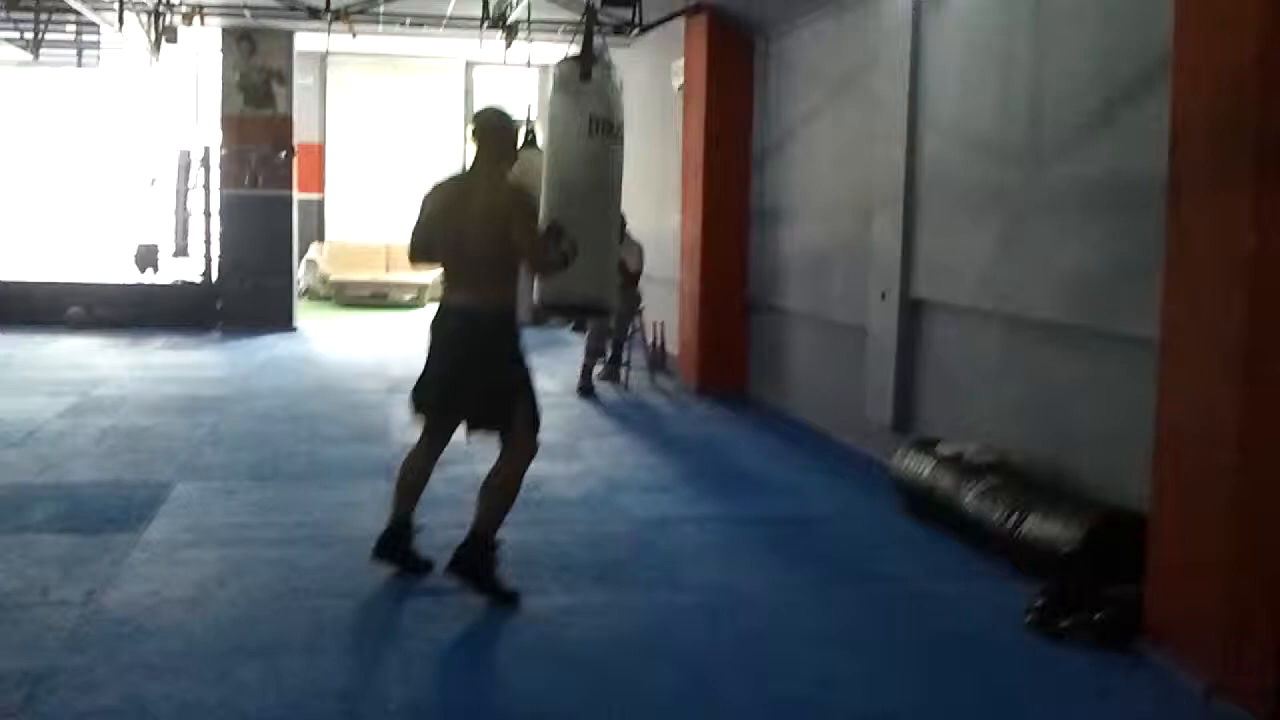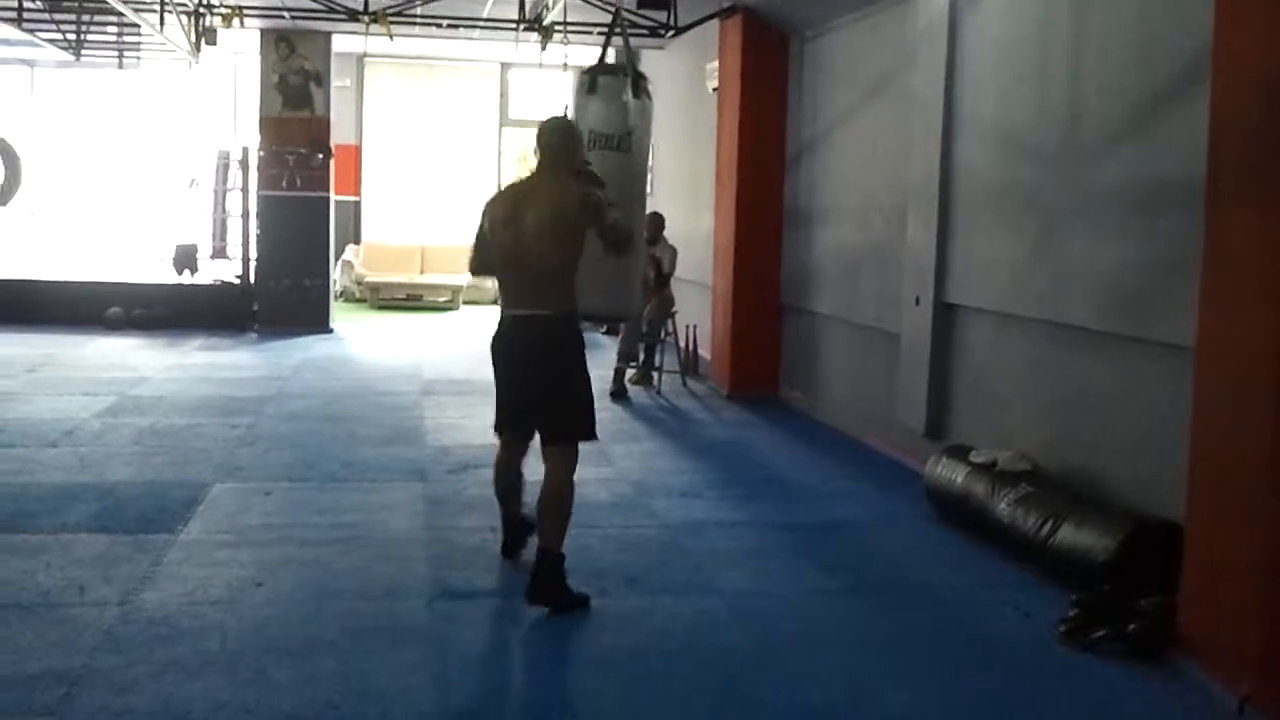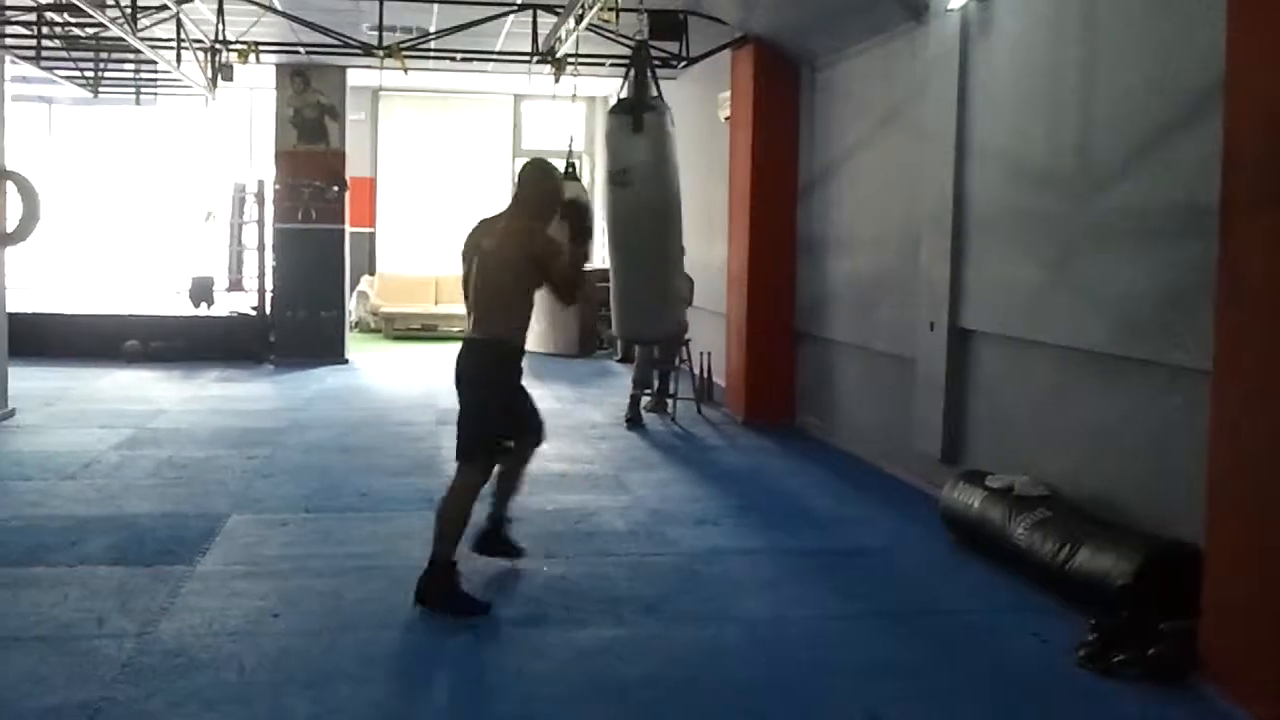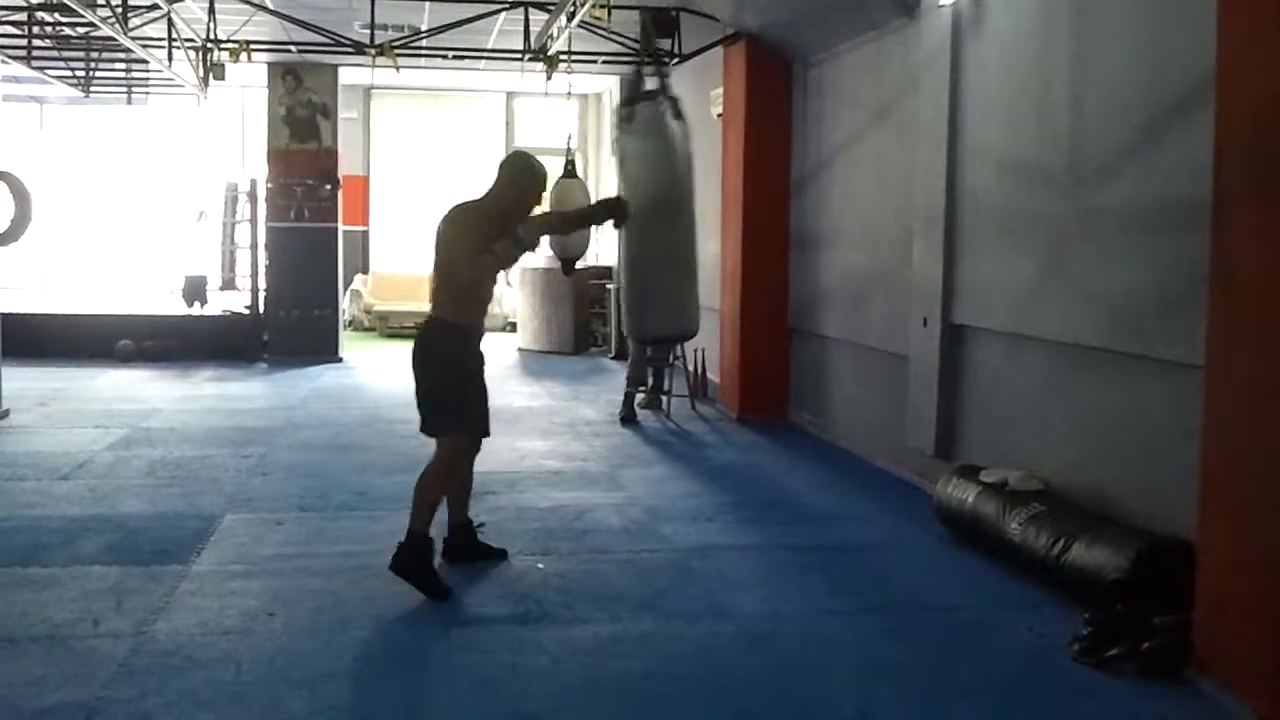
dt=0.7s
person 1, frame 1
left shoulder: (440, 193)
right shoulder: (513, 197)
left elbow: (418, 252)
right elbow: (539, 261)
right wrist: (563, 249)
left hip: (451, 323)
right hip: (493, 329)
left knee: (433, 435)
right knee: (521, 444)
left ankle: (396, 534)
right ankle: (476, 551)
person 1, frame 2
left shoulder: (500, 202)
right shoulder: (579, 199)
left elbow: (480, 266)
right elbow: (621, 243)
left hip: (510, 333)
right hip: (554, 336)
left knee: (512, 441)
right knee: (561, 458)
left ankle: (513, 530)
right ankle: (547, 574)
person 1, frame 3
left shoulder: (484, 230)
right shoulder: (525, 235)
right elbow: (569, 293)
left wrist: (555, 252)
right wrist: (579, 247)
left hip: (485, 355)
right hip: (492, 360)
left knee: (530, 431)
right knee: (474, 469)
left ankle: (494, 528)
right ankle: (437, 581)
person 1, frame 4
left shoulder: (495, 217)
right shoulder: (463, 219)
left elbow: (545, 224)
right elbow: (464, 276)
left wrist: (601, 211)
right wrist: (511, 247)
left hip: (462, 342)
right hip: (443, 343)
left knee: (467, 444)
right knee: (453, 447)
left ankle: (460, 536)
right ankle: (413, 551)
